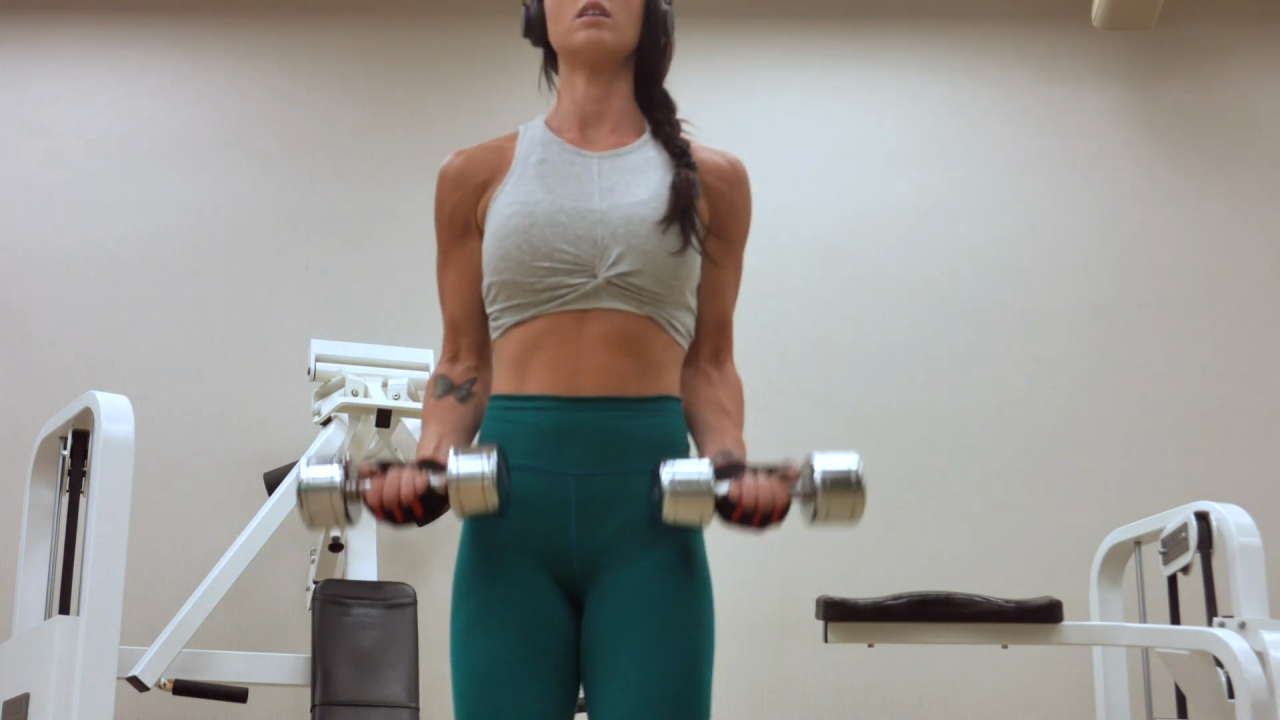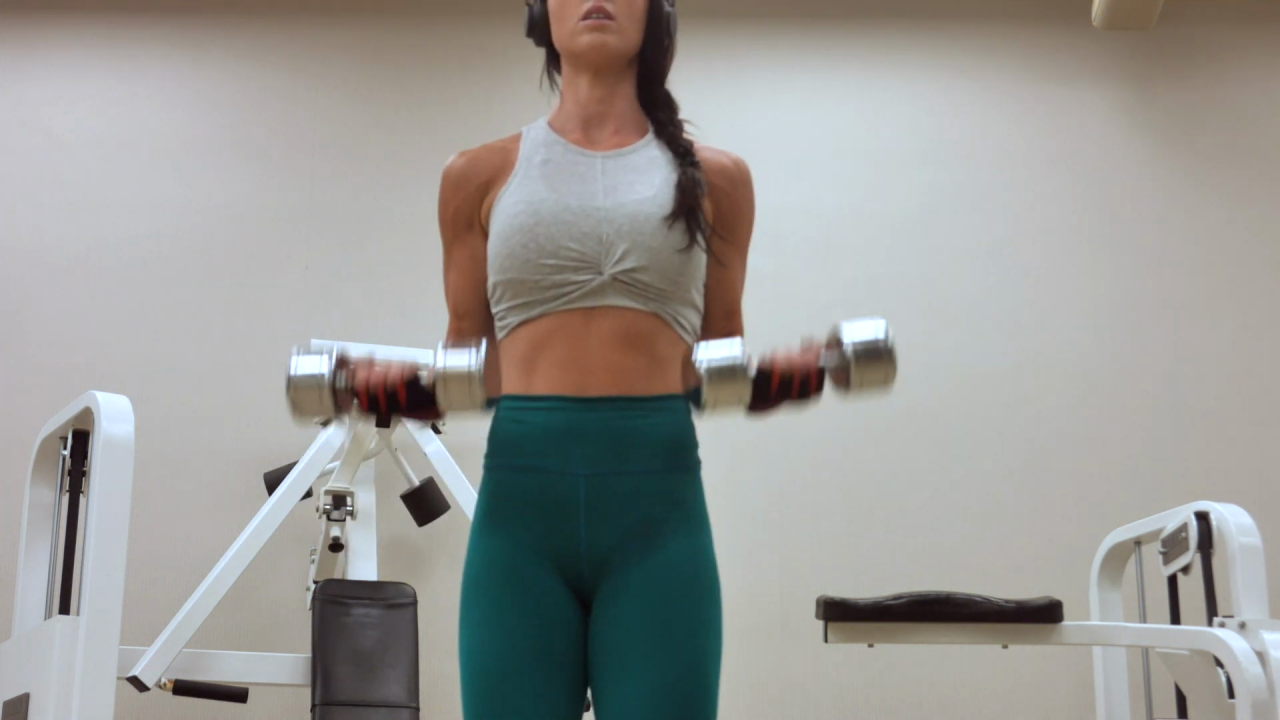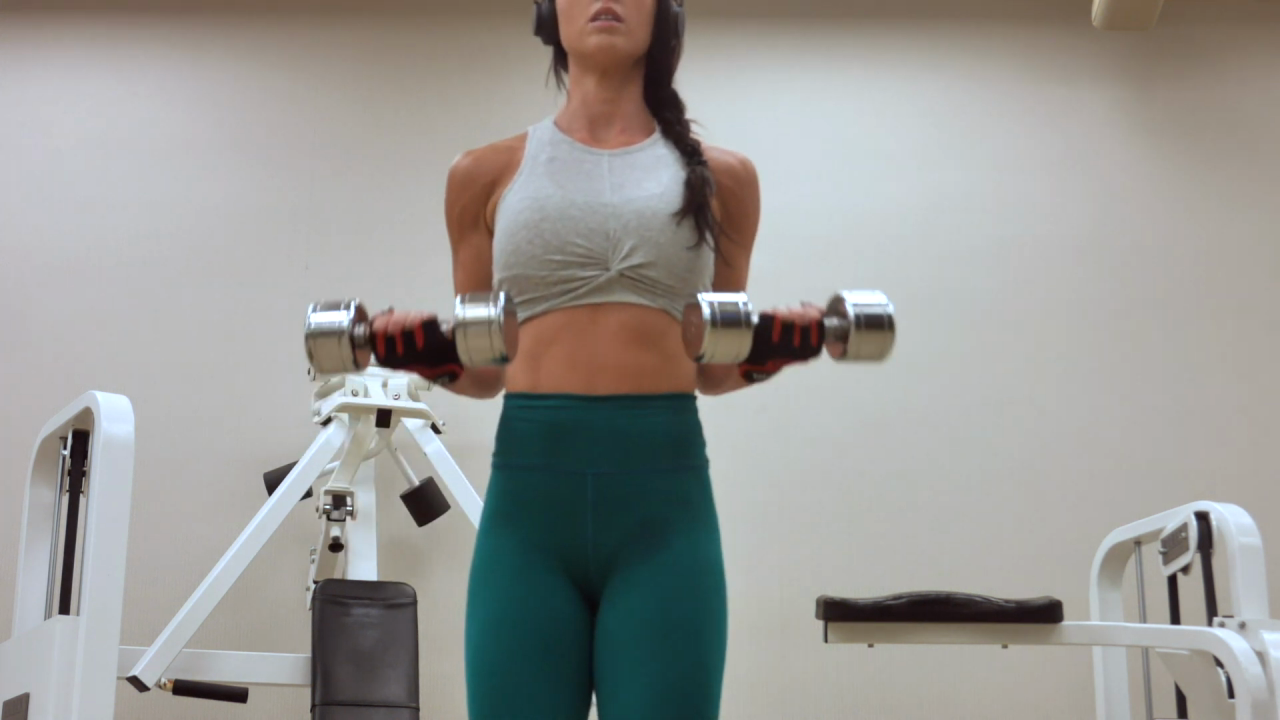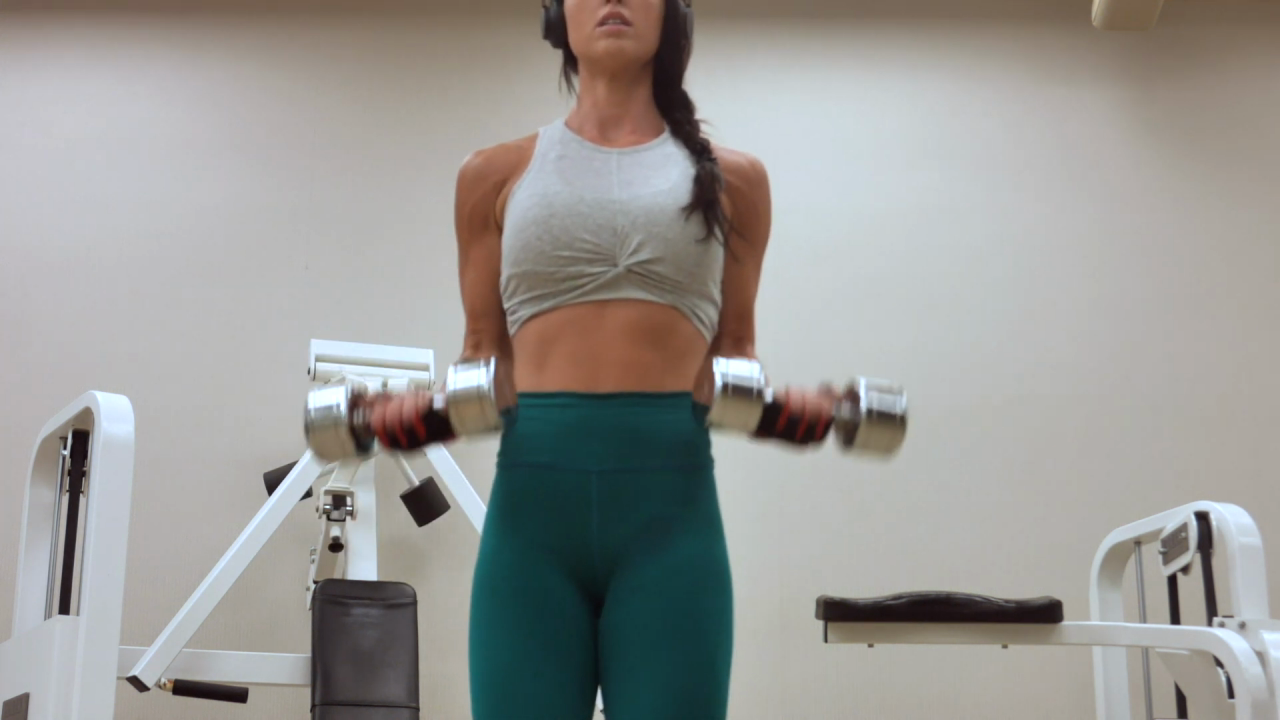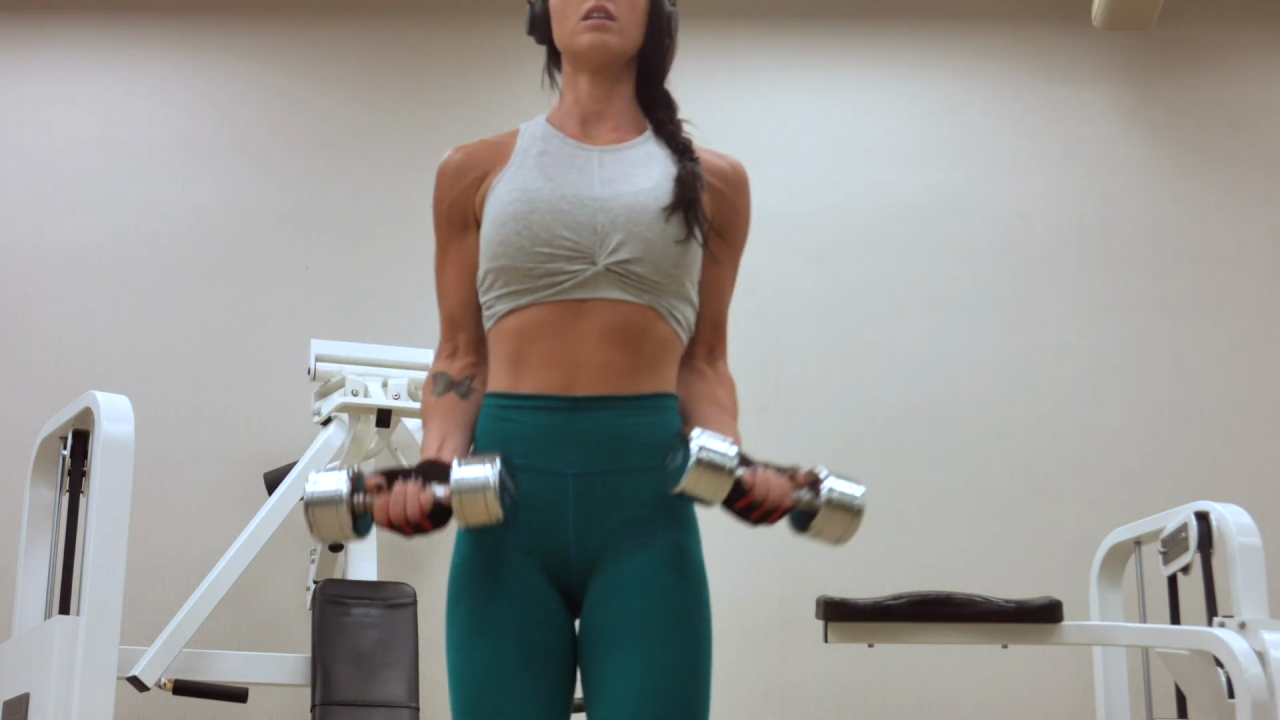
dt=0.3s
person 1, frame 1
left shoulder: (710, 178)
right shoulder: (476, 175)
left elbow: (709, 361)
right elbow: (464, 359)
left wrist: (731, 467)
right wrist: (429, 464)
left hip: (649, 501)
right hip: (512, 498)
person 1, frame 2
left shoulder: (714, 178)
right shoulder: (480, 175)
right elbow: (472, 355)
left wrist: (763, 381)
right wrist: (420, 385)
left hip: (658, 500)
right hip: (522, 497)
person 1, frame 3
left shoulder: (721, 177)
right shoulder: (486, 174)
right elbow: (483, 363)
left wrist: (762, 355)
right wrist: (437, 358)
left hip: (664, 498)
right hip: (529, 495)
person 1, frame 4
left shoulder: (731, 178)
right shoulder: (497, 173)
left elbow: (727, 356)
right elbow: (487, 352)
left wrist: (765, 408)
left hip: (669, 495)
right hip: (533, 490)
person 1, frame 5
left shoulder: (712, 180)
right shoulder: (475, 171)
left elbow: (703, 360)
right elbow: (461, 354)
right wrist: (434, 471)
left hip: (646, 495)
right hip: (509, 493)
